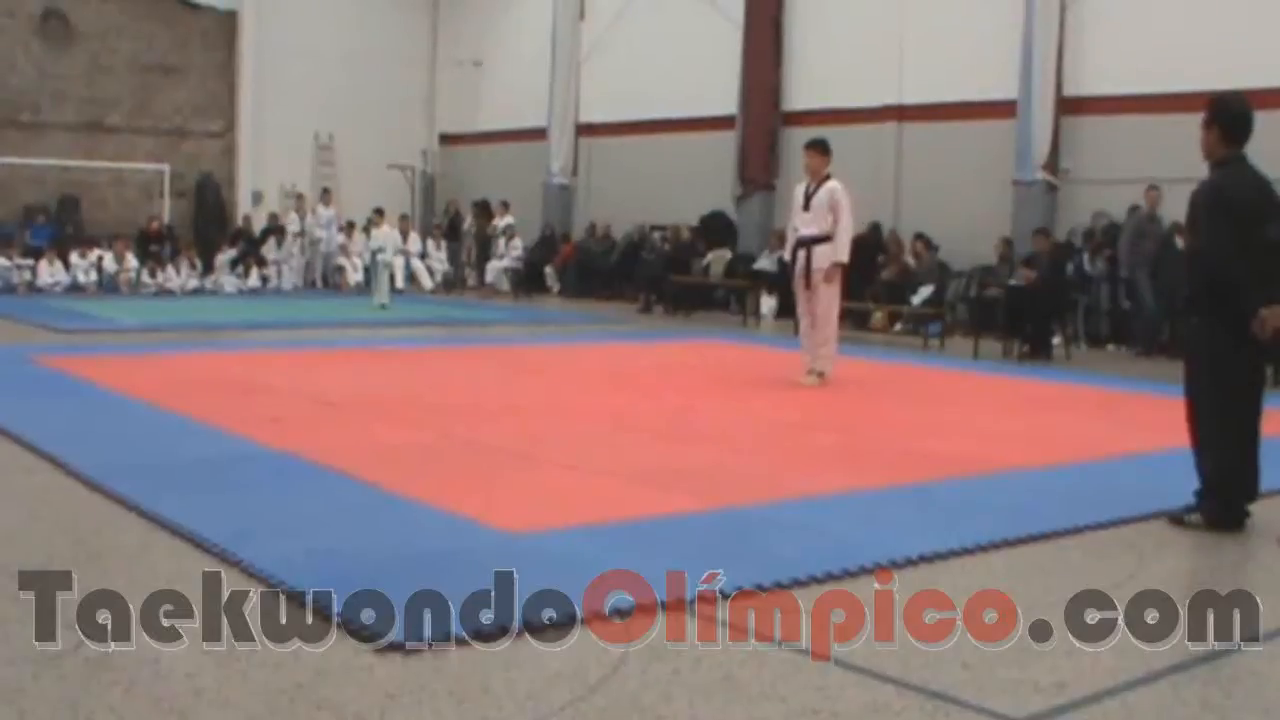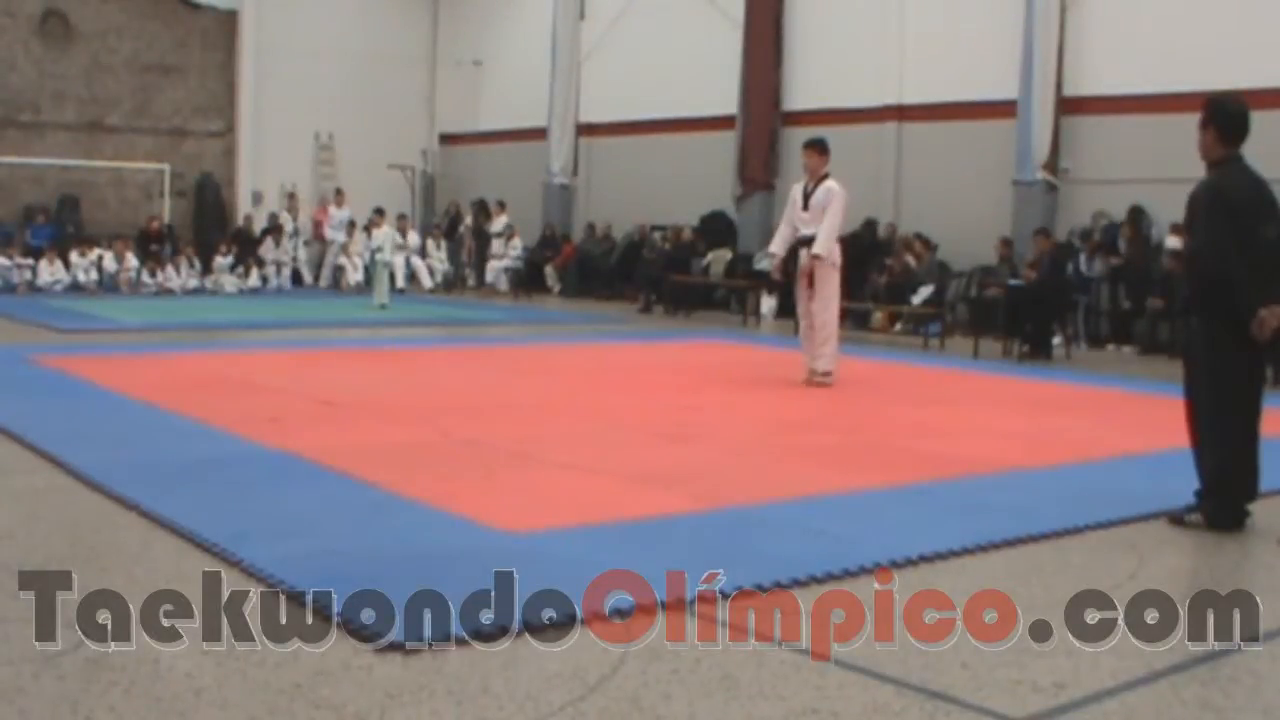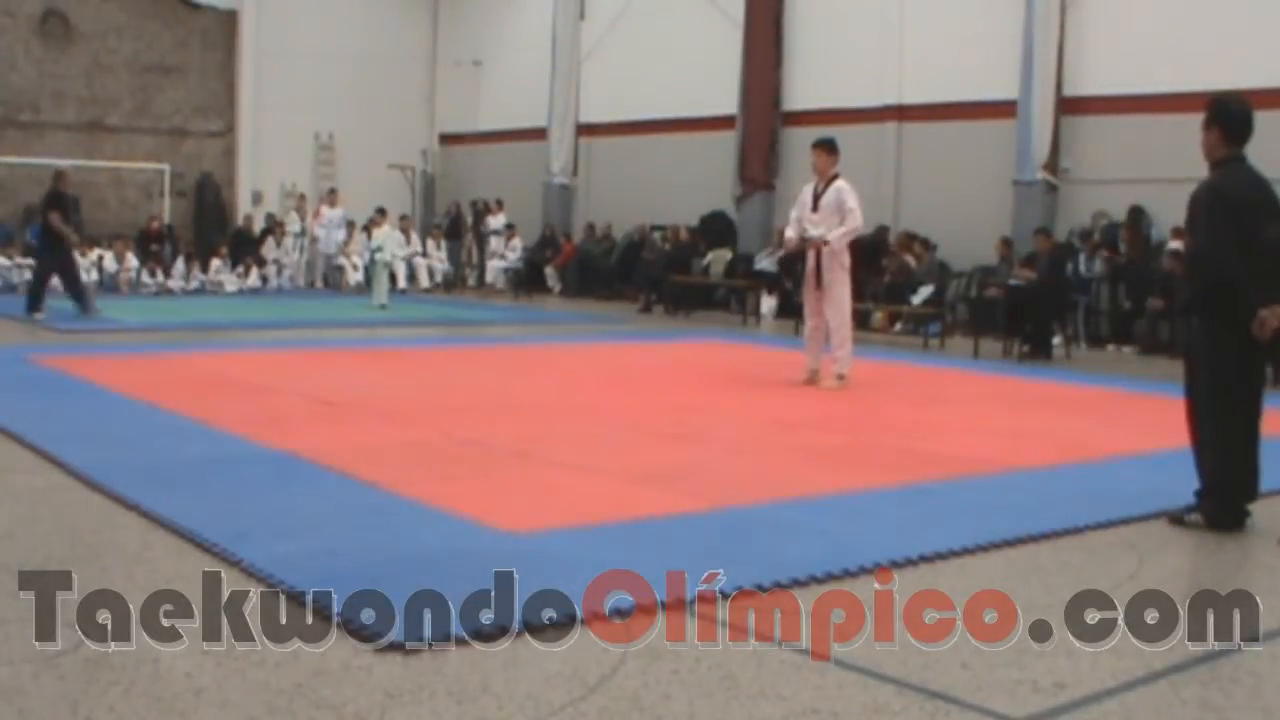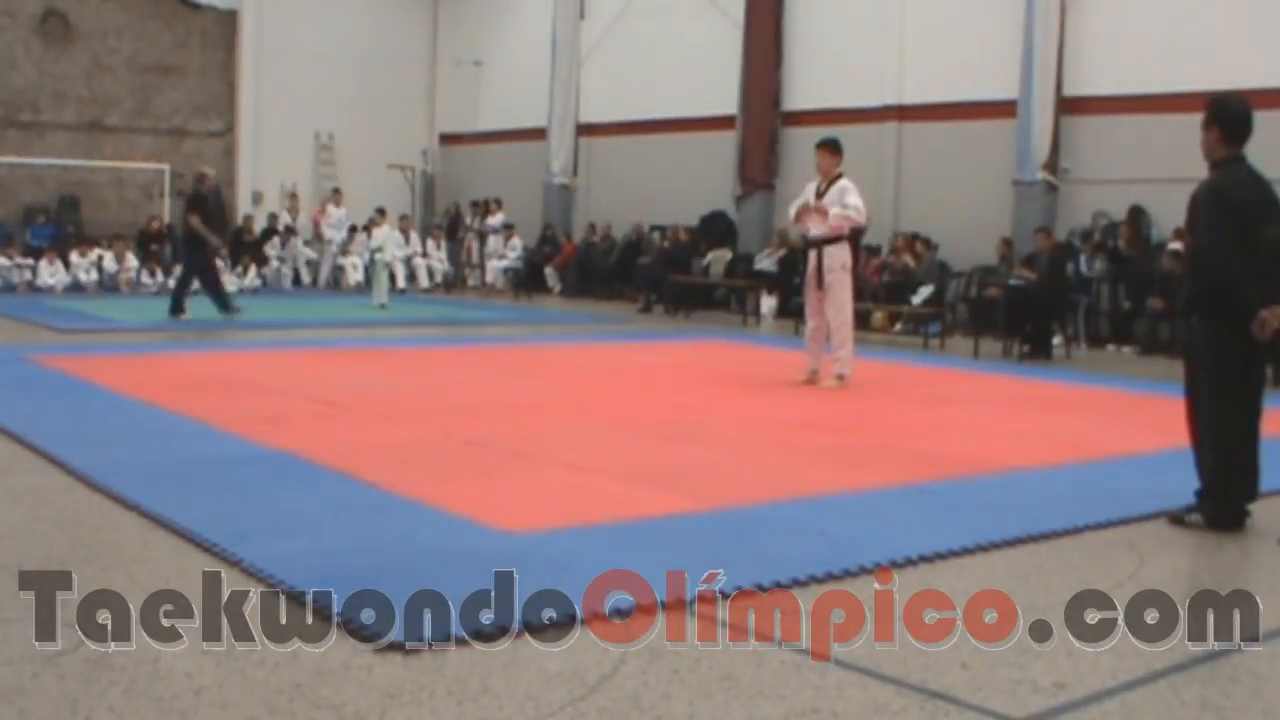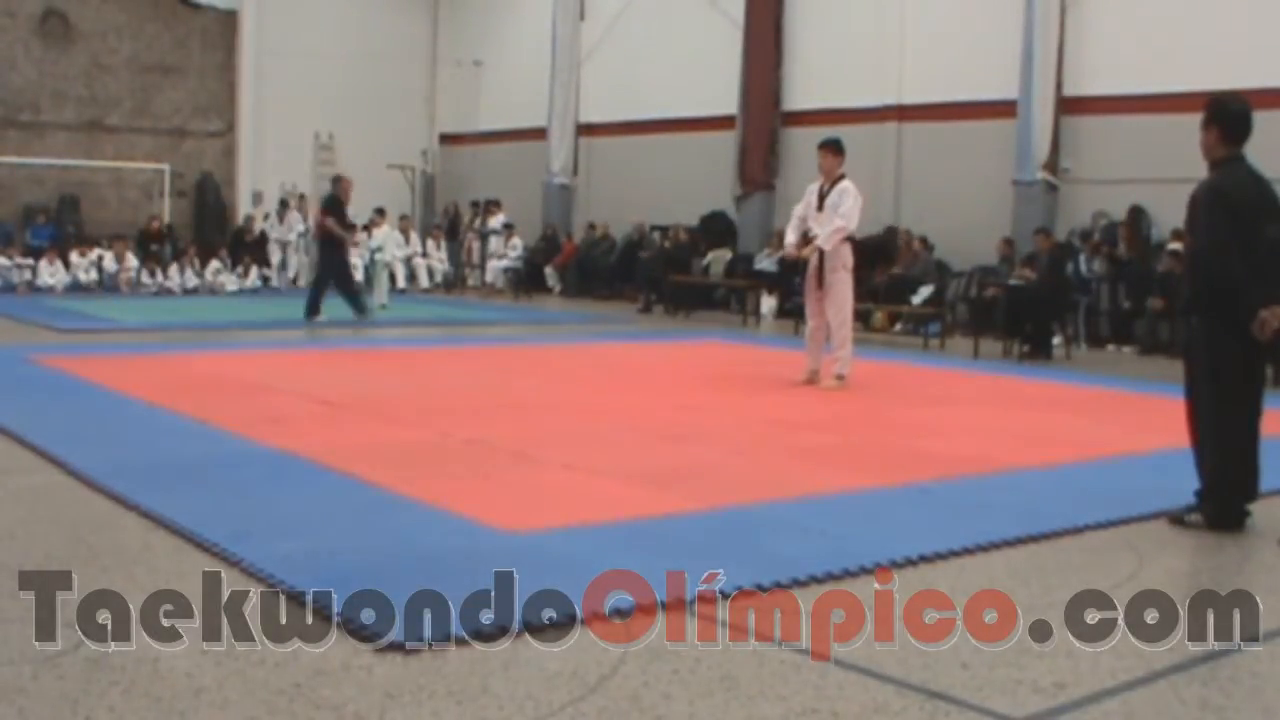
dt=1s
person 1, frame 1
left shoulder: (1213, 191)
left elbow: (1211, 261)
left hip: (1218, 316)
left knee: (1214, 410)
right knee: (1241, 407)
left ankle: (1220, 506)
right ankle: (1235, 499)
person 1, frame 2
left shoulder: (1211, 191)
left elbow: (1210, 261)
left hip: (1218, 317)
left knee: (1214, 411)
right knee: (1241, 408)
left ankle: (1220, 505)
right ankle: (1234, 499)
person 1, frame 3
left shoulder: (1213, 191)
left elbow: (1211, 262)
left hip: (1219, 317)
left knee: (1214, 411)
right knee: (1241, 408)
left ankle: (1220, 505)
right ankle: (1234, 499)
person 1, frame 4
left shoulder: (1213, 192)
left elbow: (1209, 262)
left hip: (1218, 316)
left knee: (1214, 410)
right knee: (1241, 407)
left ankle: (1219, 506)
right ankle: (1234, 499)
person 1, frame 5
left shoulder: (1212, 192)
left elbow: (1209, 262)
left hip: (1217, 316)
left knee: (1214, 411)
right knee: (1241, 407)
left ankle: (1219, 506)
right ankle: (1234, 499)
person 2, frame 1
left shoulder: (835, 190)
right shoulder: (800, 190)
left elbow: (844, 228)
left wrist: (837, 262)
right wrist: (790, 259)
left hip: (824, 256)
right hip: (802, 256)
left knee: (824, 314)
right knee: (805, 313)
left ankle: (822, 368)
right ankle: (812, 365)
person 2, frame 2
left shoulder: (833, 190)
right shoulder: (797, 190)
left elbow: (830, 227)
right elbow: (788, 224)
left wrist: (813, 257)
right wrist: (778, 255)
left hip: (825, 256)
right hip: (802, 255)
left knee: (824, 313)
right knee: (805, 315)
left ankle: (826, 368)
right ankle: (812, 367)
person 2, frame 3
left shoulder: (842, 189)
right shoulder: (808, 190)
left elbow: (855, 223)
right elbow: (796, 220)
left wrist: (826, 240)
right wrist: (791, 237)
left hip: (833, 256)
right hip: (812, 257)
left knee: (837, 315)
right knee: (812, 315)
left ankle: (841, 372)
right ankle: (813, 368)
person 2, frame 4
left shoulder: (845, 187)
right shoulder: (811, 188)
left elbow: (858, 216)
right elbow: (796, 216)
left wrist: (828, 212)
right wrist: (800, 213)
left hip: (835, 254)
right hip: (814, 254)
left knee: (838, 314)
right knee: (814, 315)
left ankle: (841, 372)
right ankle: (813, 368)
person 2, frame 5
left shoulder: (847, 190)
right shoulder: (813, 190)
left elbow: (843, 224)
right elbow: (798, 218)
left wrist: (814, 246)
right wrist: (791, 243)
left hip: (837, 255)
right hip: (815, 256)
left knee: (839, 316)
right knee: (814, 315)
left ankle: (840, 372)
right ankle: (813, 368)
